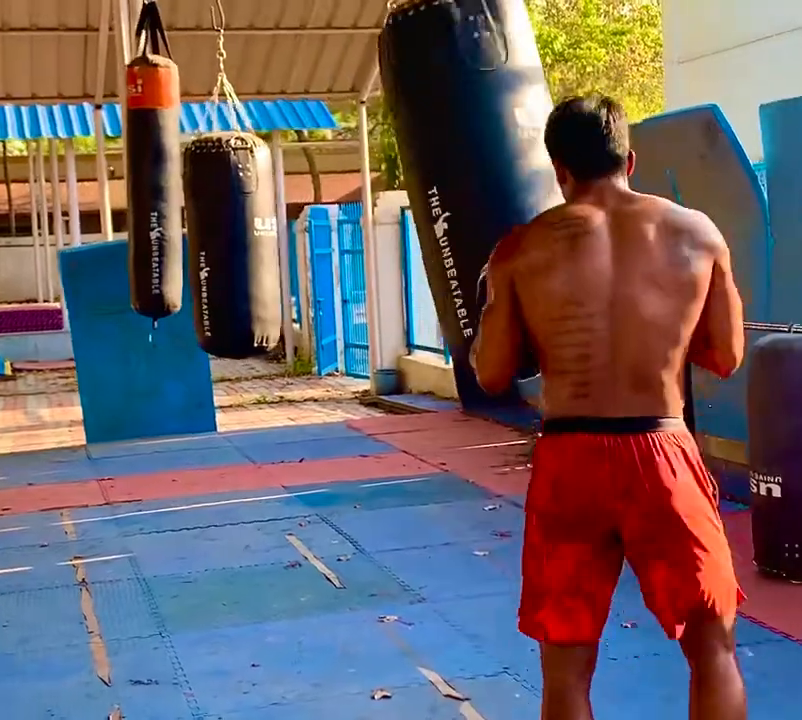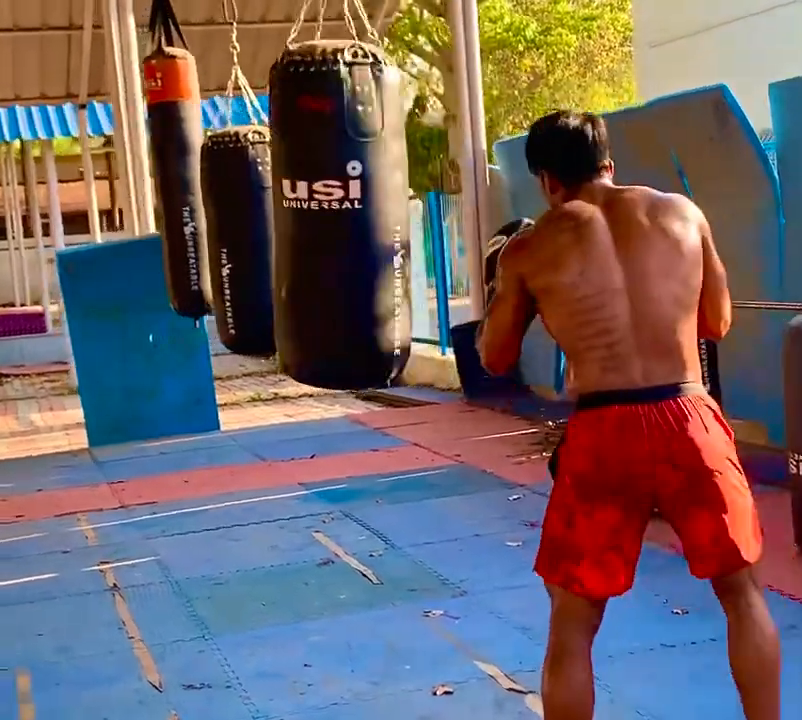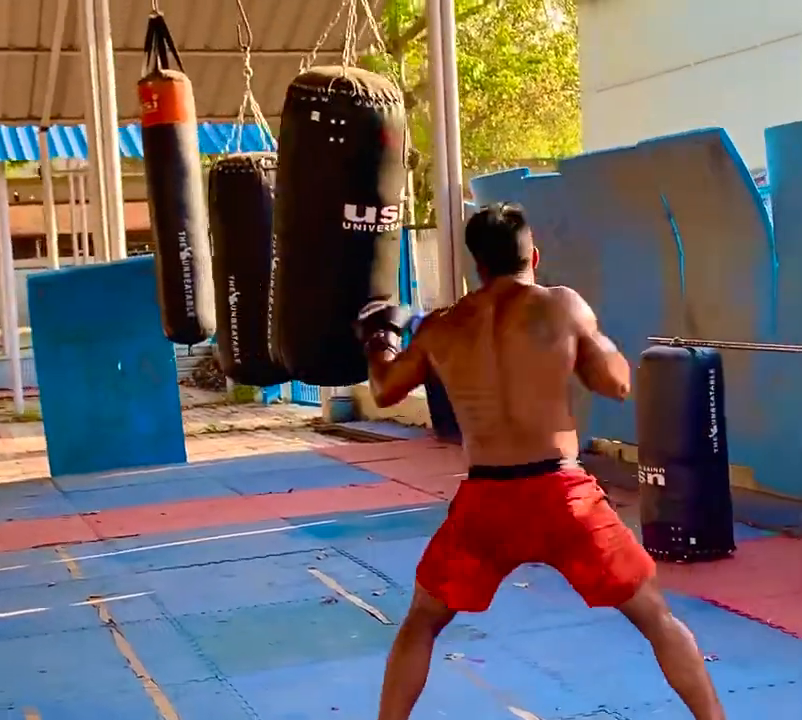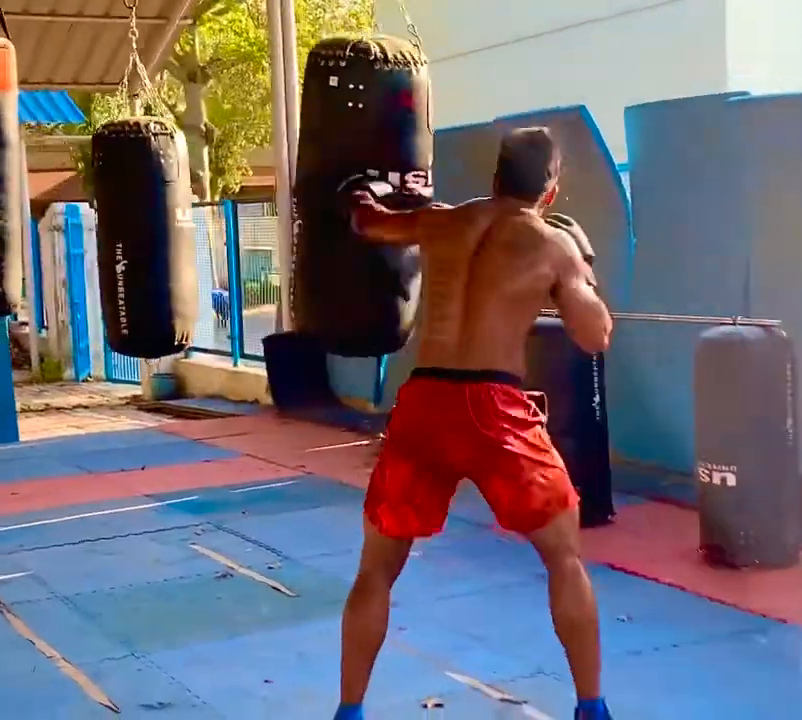
dt=1s
person 1, frame 1
left shoulder: (522, 249)
right shoulder: (694, 233)
left elbow: (491, 375)
right elbow: (727, 355)
left hip: (569, 462)
right hip: (662, 458)
right knee: (712, 646)
person 1, frame 2
left shoulder: (530, 249)
right shoulder: (682, 213)
left elbow: (495, 360)
right elbow: (717, 322)
left wrist: (503, 279)
left hip: (604, 435)
right hip: (690, 424)
left knee: (572, 629)
right knee: (742, 595)
person 1, frame 3
left shoulder: (437, 329)
right shoulder: (563, 306)
left elbow: (385, 393)
right elbow: (617, 383)
left wrist: (380, 337)
left hip: (486, 504)
right hip: (565, 497)
left knee: (421, 624)
right knee: (656, 617)
person 1, frame 4
left shoulder: (439, 221)
right shoulder: (554, 245)
left elbow: (368, 223)
right elbow: (597, 338)
left wrist: (361, 198)
right wrist: (580, 265)
left hip: (422, 408)
right hip: (497, 413)
left knee: (376, 572)
right knee: (566, 559)
